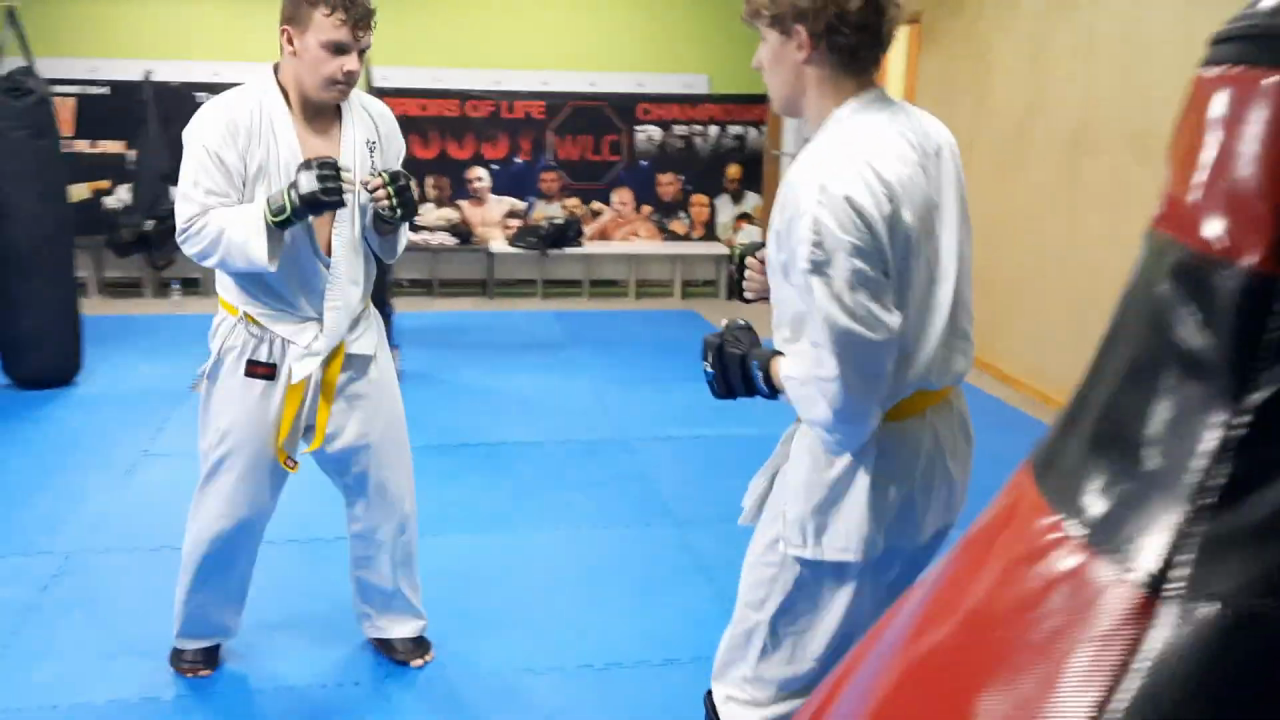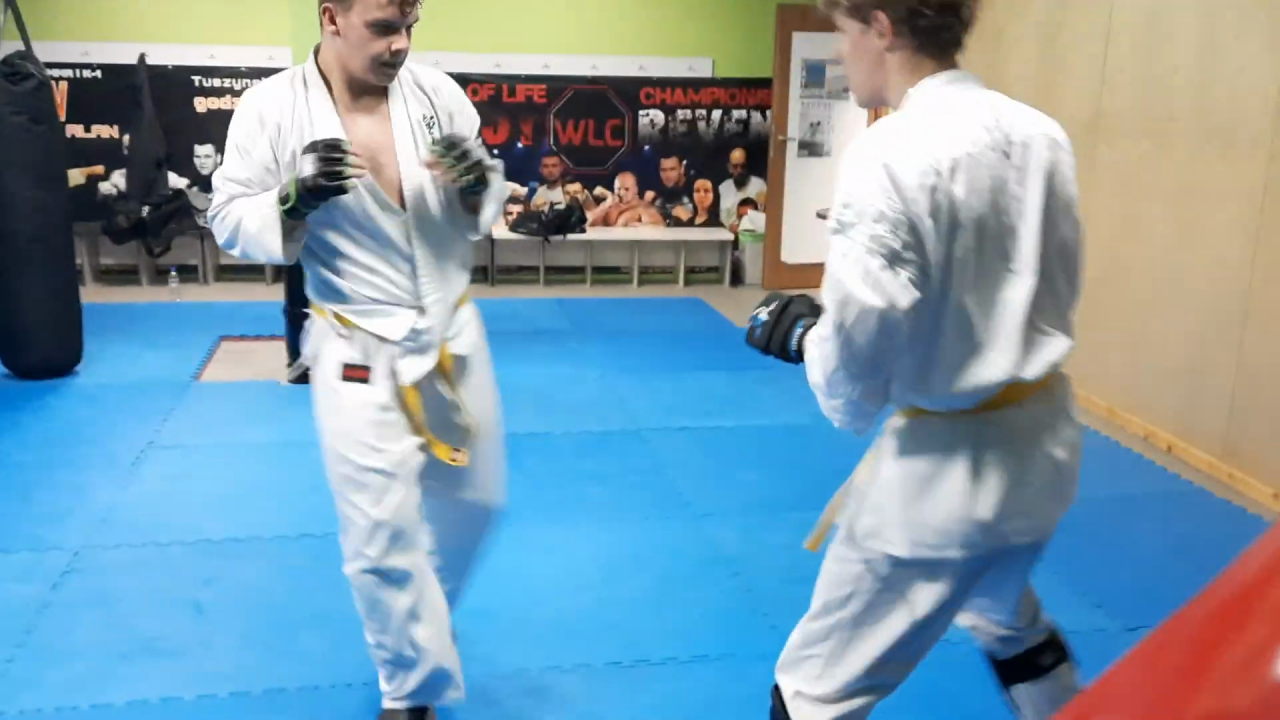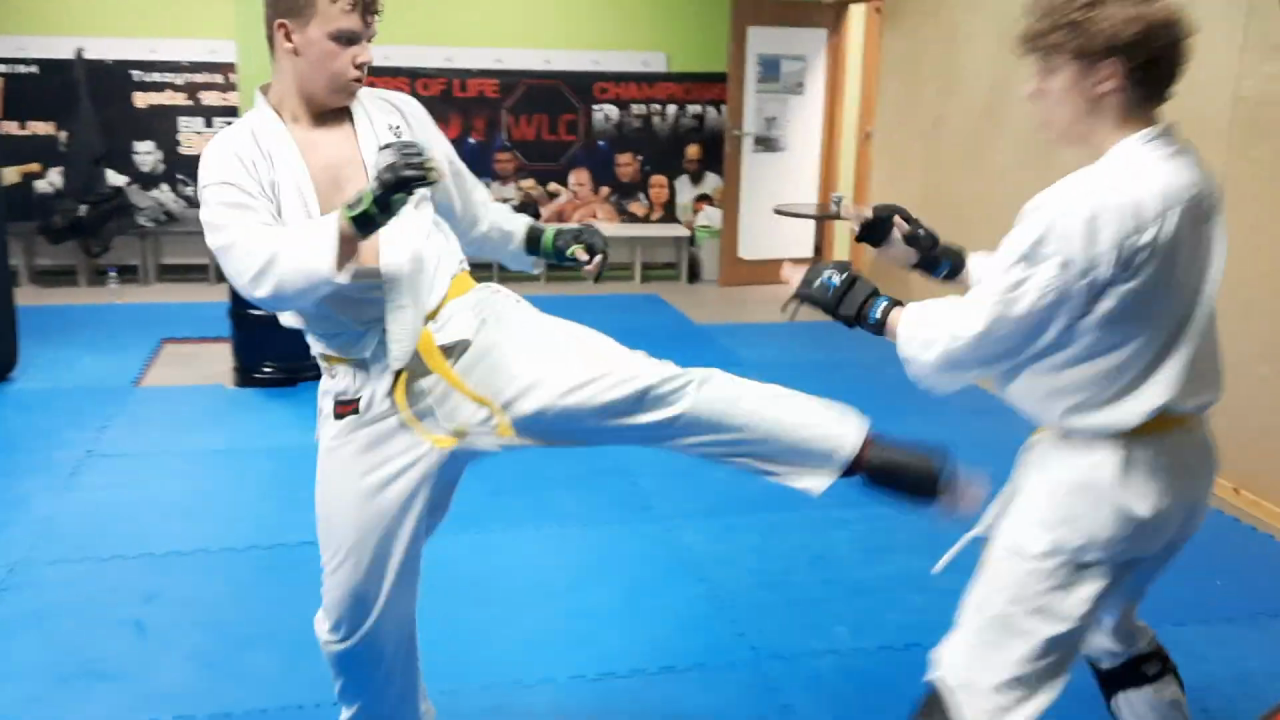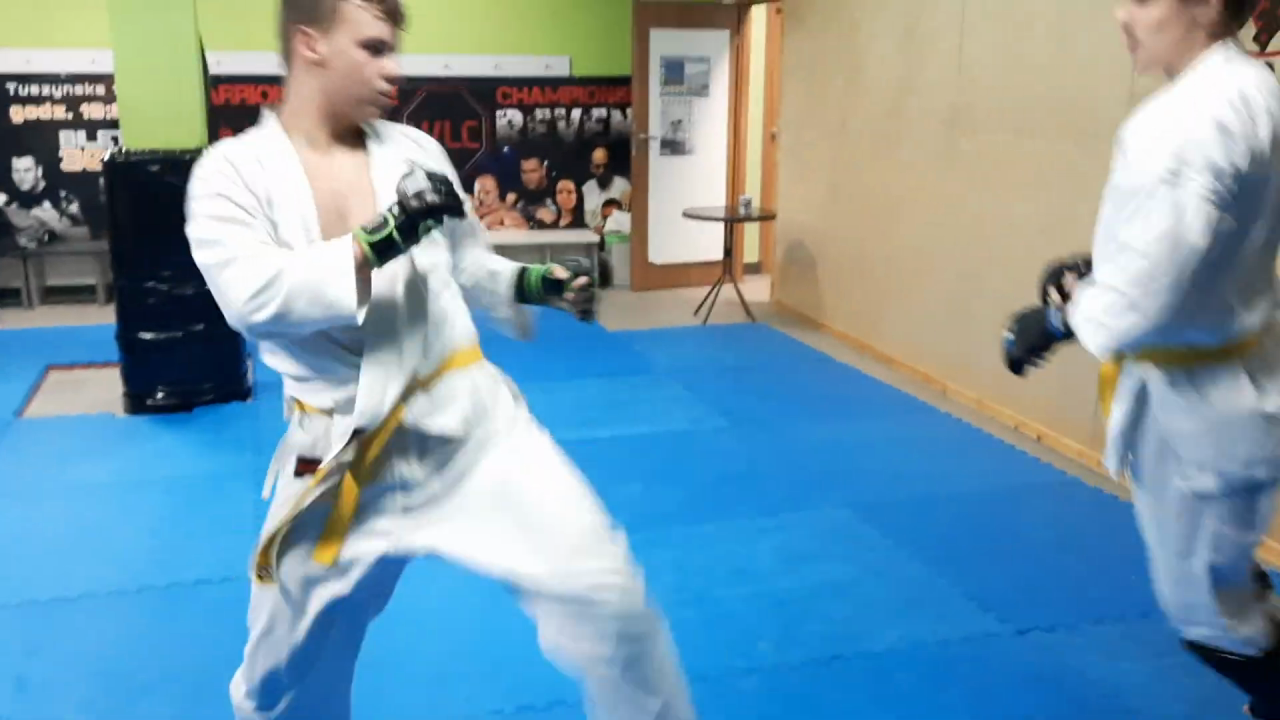
dt=0.3s
person 1, frame 1
left shoulder: (375, 123)
right shoulder: (226, 120)
right elbow: (200, 232)
left wrist: (396, 217)
right wrist: (288, 209)
left hip: (354, 342)
right hip: (261, 350)
left knee: (383, 497)
right knee: (231, 506)
left ankle: (392, 623)
right ankle: (200, 629)
person 1, frame 2
left shoulder: (435, 93)
right shoulder: (271, 108)
left elbow: (482, 207)
right elbow: (232, 224)
left wrist: (476, 182)
right wrist: (297, 197)
left hip: (448, 334)
right hip: (357, 354)
left knee: (471, 501)
right knee: (382, 535)
left ankle: (424, 620)
person 1, frame 3
left shoulder: (397, 113)
right shoulder: (232, 157)
left elbow: (468, 210)
right elbow: (263, 270)
left wrist: (546, 239)
right wrist: (365, 210)
left hip: (468, 336)
right hip: (370, 400)
left knee: (649, 389)
right knee: (358, 604)
left ankle: (870, 456)
person 1, frame 4
left shoulder: (415, 149)
right shoulder: (231, 173)
right elbow: (257, 297)
left wrist: (536, 284)
right wrist: (385, 239)
left hip: (459, 417)
right hip: (334, 456)
left knee: (593, 583)
person 2, frame 1
left shoulder: (828, 180)
right shoulder: (928, 139)
left elbow: (842, 396)
left wrist: (756, 366)
right wrist: (788, 278)
left hip: (861, 467)
right hip: (936, 445)
person 2, frame 2
left shoulder: (887, 158)
right shoulder: (1040, 135)
left elbow: (857, 361)
left wrist: (796, 332)
left hip: (944, 460)
right hip: (1040, 438)
right knee: (1006, 618)
person 2, frame 3
left shoulder: (1087, 202)
right shoulder: (1184, 176)
left elbow: (968, 343)
left wrist: (867, 305)
right wrist: (942, 255)
left hip: (1094, 476)
right hip: (1170, 463)
right knee: (1113, 631)
person 2, frame 4
left shoulder: (1194, 119)
left elbow: (1151, 293)
left wrist: (1053, 324)
right wrist: (1099, 270)
left hip: (1201, 399)
left knee: (1209, 607)
right knee: (1213, 575)
